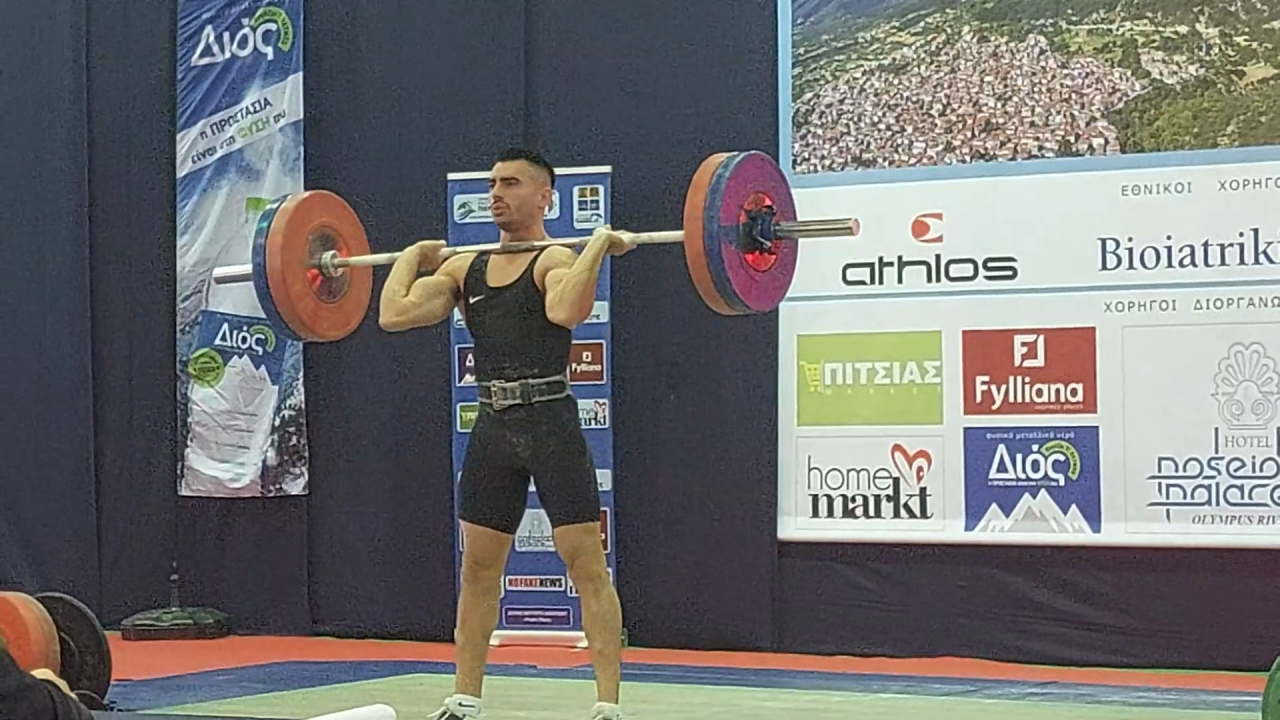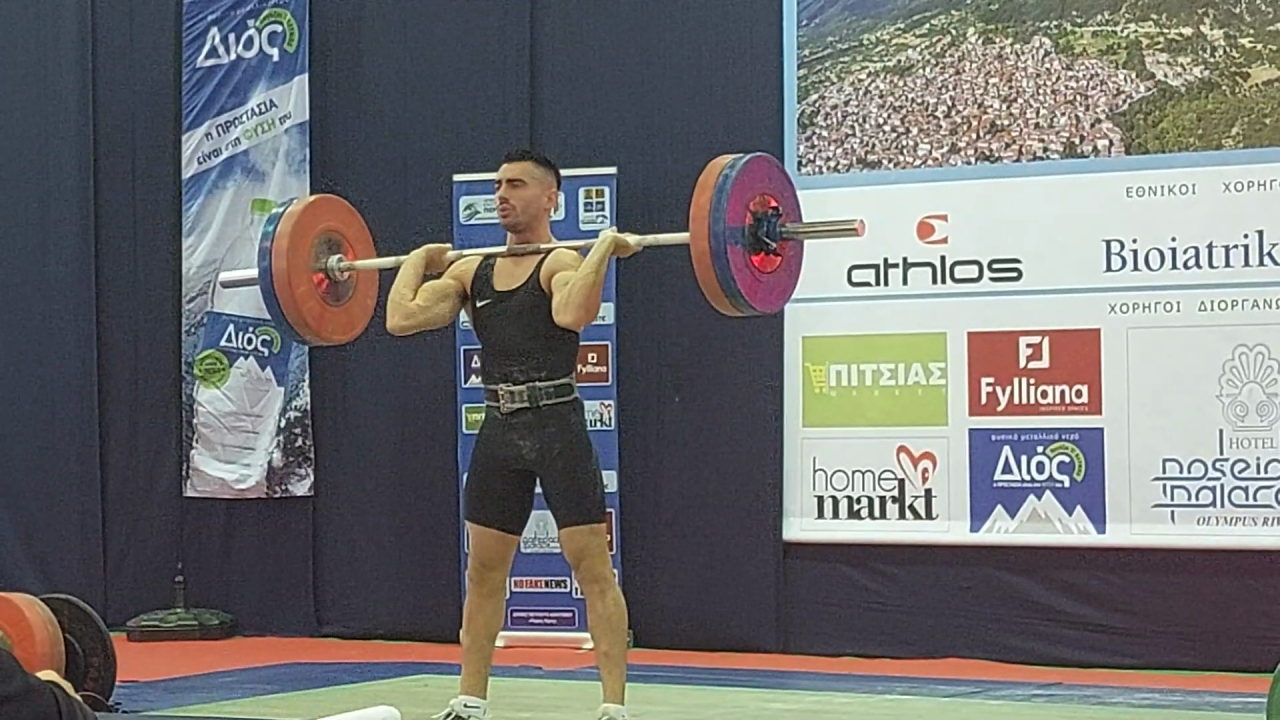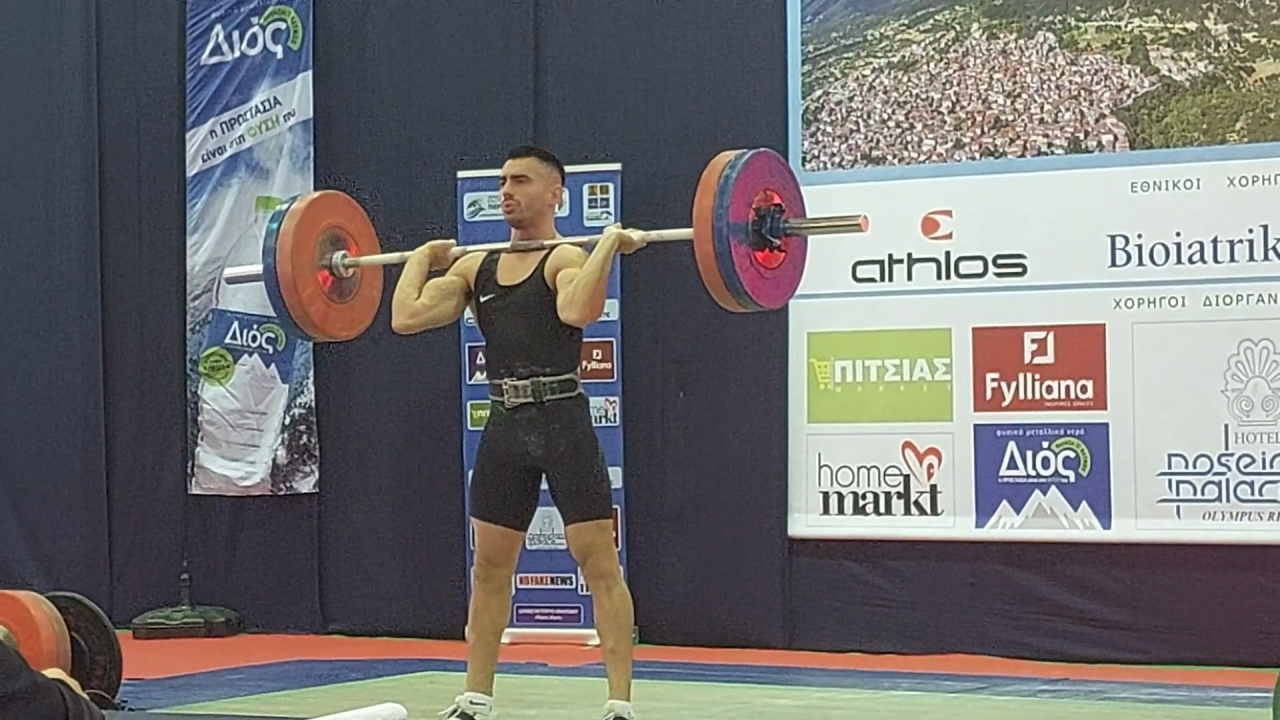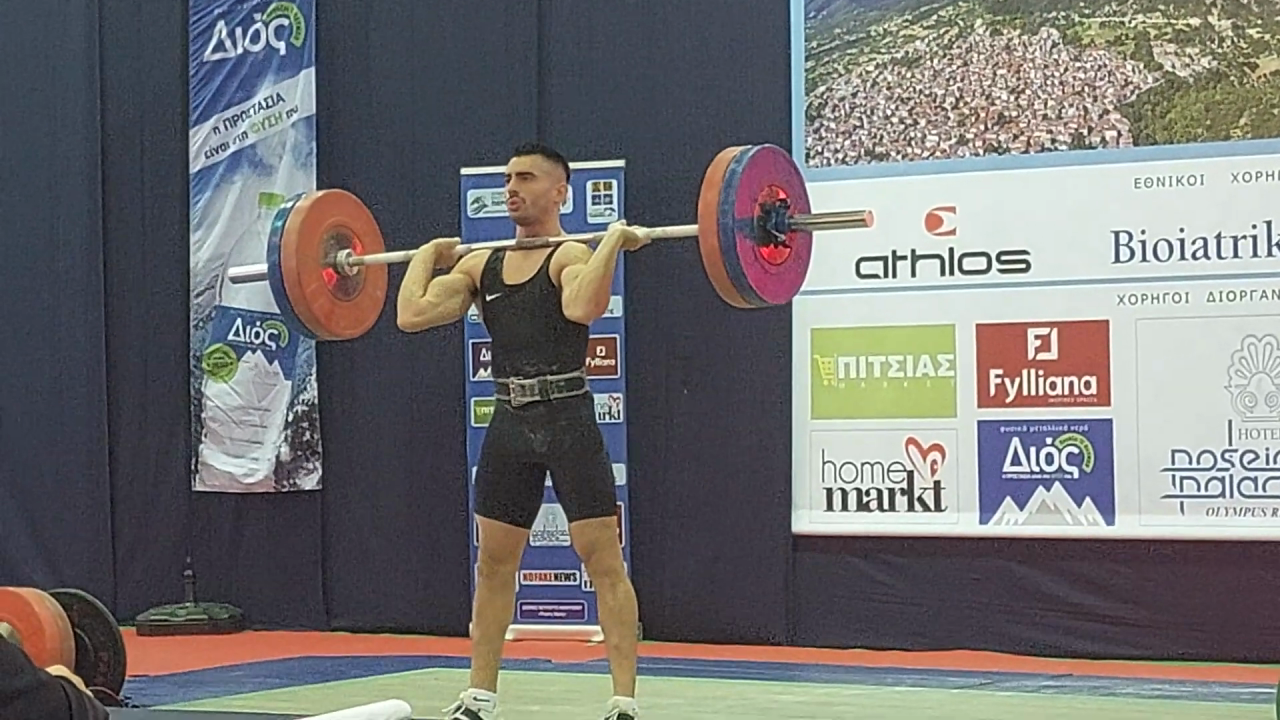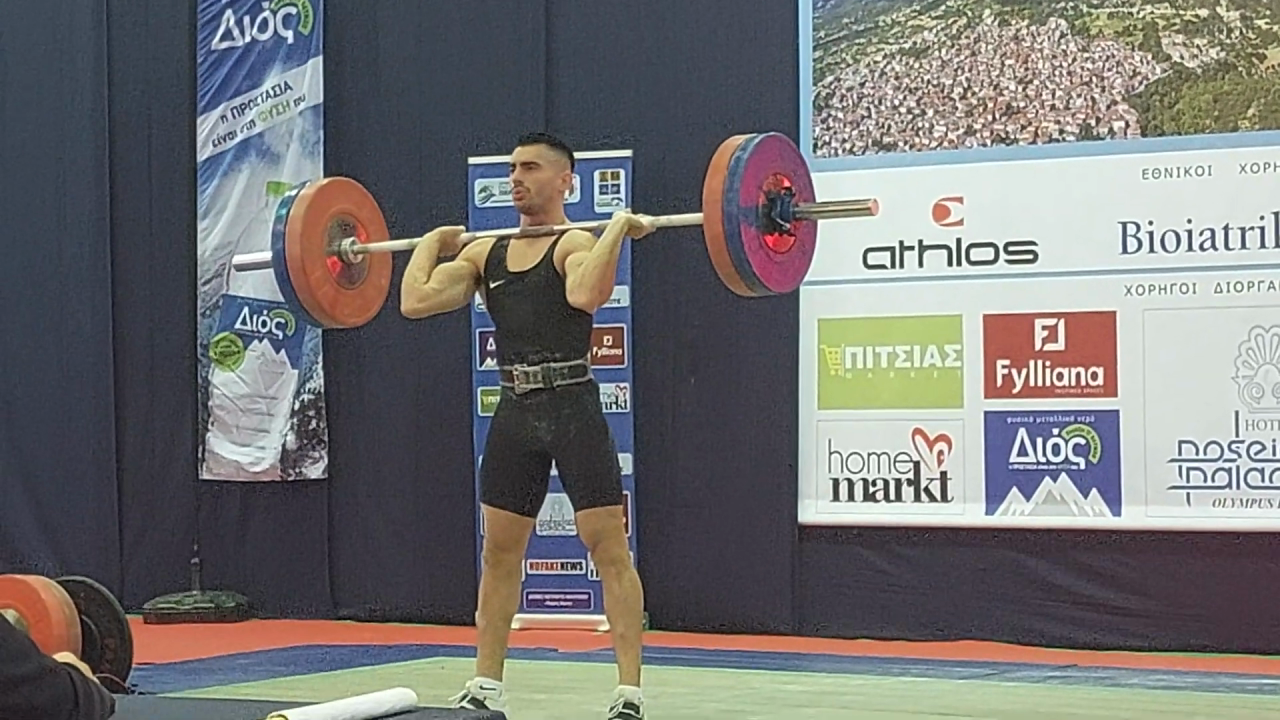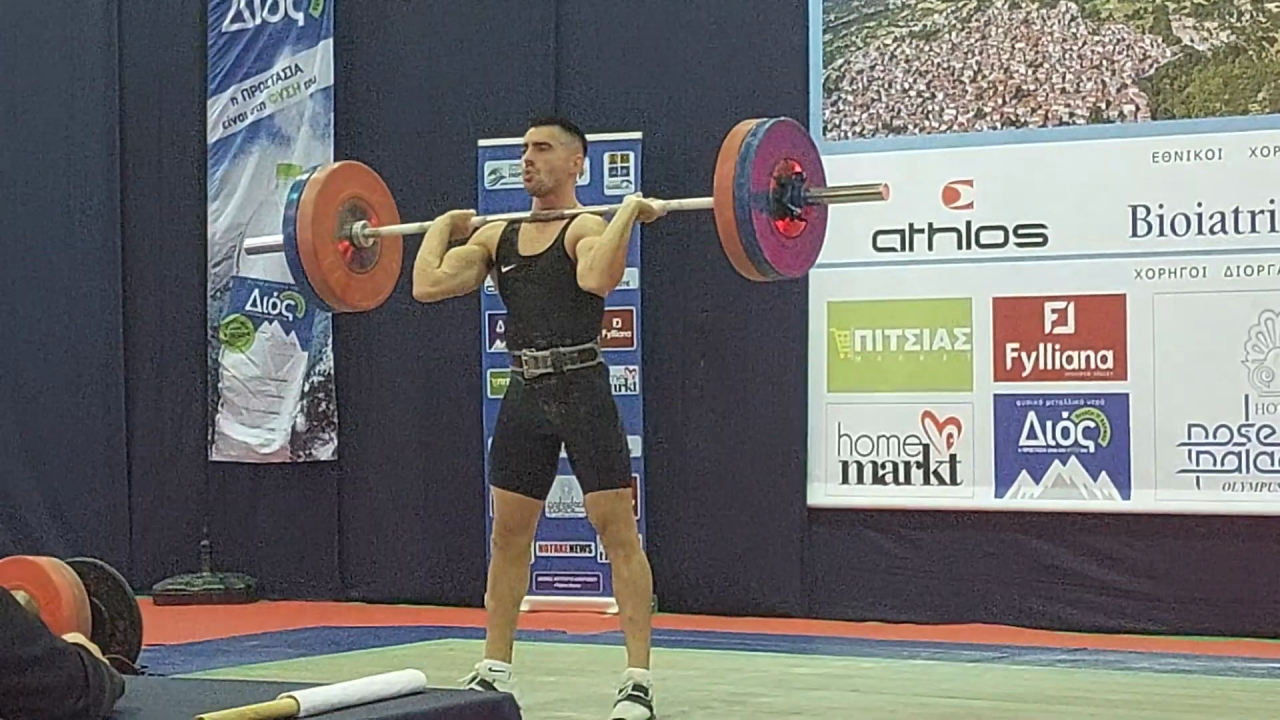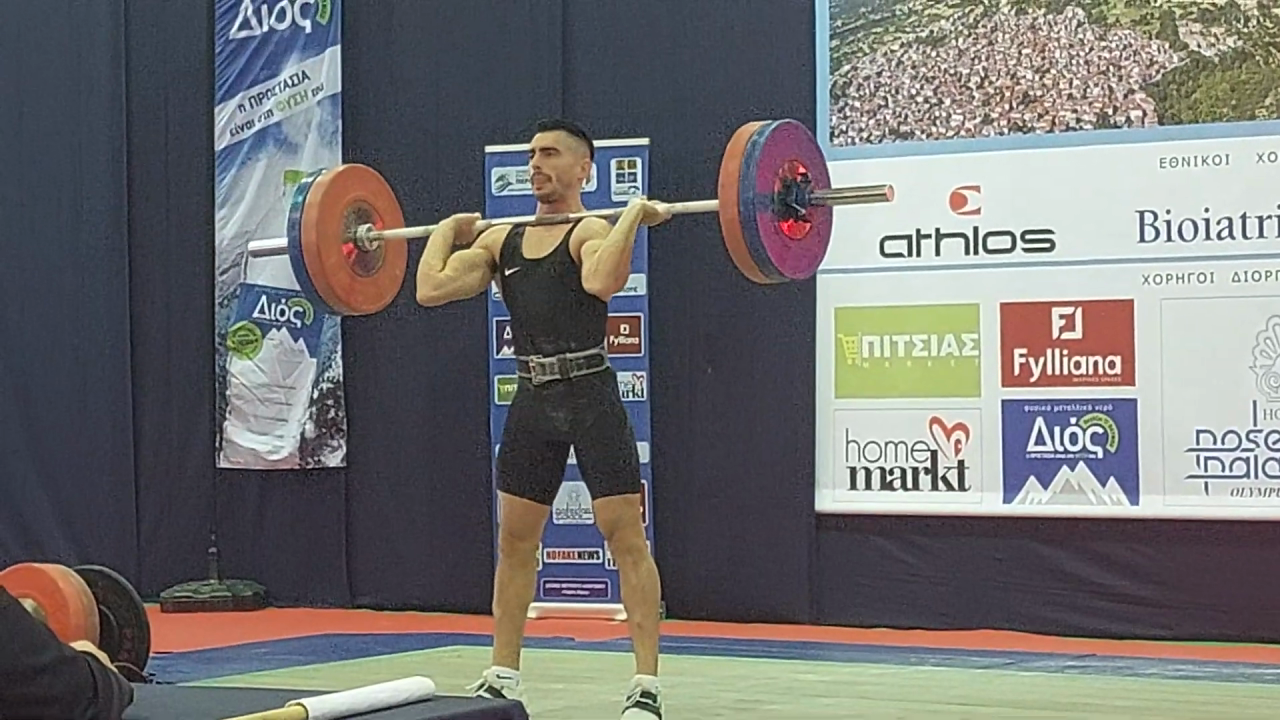
dt=0.7s
person 1, frame 1
left shoulder: (557, 260)
right shoulder: (465, 267)
left elbow: (565, 311)
right elbow: (394, 315)
left wrist: (598, 244)
right wrist: (411, 257)
left hip: (549, 422)
right hip: (491, 427)
left knee: (587, 566)
right knee: (477, 569)
person 1, frame 2
left shoulder: (564, 263)
right shoulder: (470, 271)
left elbow: (571, 315)
right elbow: (401, 320)
left wrist: (604, 247)
right wrist: (416, 261)
left hip: (556, 425)
right hip: (498, 430)
left knee: (592, 568)
right knee: (483, 572)
person 1, frame 3
left shoulder: (568, 258)
right shoulder: (474, 267)
left elbow: (576, 312)
right elbow: (406, 317)
left wrist: (609, 243)
right wrist: (421, 257)
left hip: (561, 420)
right hip: (504, 425)
left knee: (599, 564)
right knee: (489, 567)
person 1, frame 4
left shoulder: (573, 256)
right shoulder: (480, 265)
left elbow: (580, 308)
right elbow: (411, 315)
left wrist: (614, 239)
right wrist: (426, 255)
left hip: (566, 418)
right hip: (508, 423)
left knee: (603, 562)
right knee: (493, 564)
person 1, frame 5
left shoulder: (579, 244)
right shoulder: (484, 252)
left elbow: (584, 295)
right elbow: (415, 302)
left wrist: (618, 227)
right wrist: (430, 244)
left hip: (571, 406)
right hip: (514, 412)
left knee: (609, 551)
right knee: (498, 554)
person 1, frame 6
left shoulder: (589, 226)
right shoulder: (495, 235)
left elbow: (595, 280)
right elbow: (428, 286)
left wrist: (630, 210)
right wrist: (442, 227)
left hip: (581, 390)
right hip: (524, 395)
left knee: (618, 534)
right knee: (507, 536)
right ankle: (495, 669)
person 1, frame 7
left shoulder: (595, 231)
right shoulder: (500, 239)
left elbow: (600, 282)
right elbow: (431, 290)
left wrist: (635, 214)
right wrist: (445, 232)
left hip: (588, 394)
right hip: (532, 400)
left knee: (626, 539)
right knee: (514, 540)
